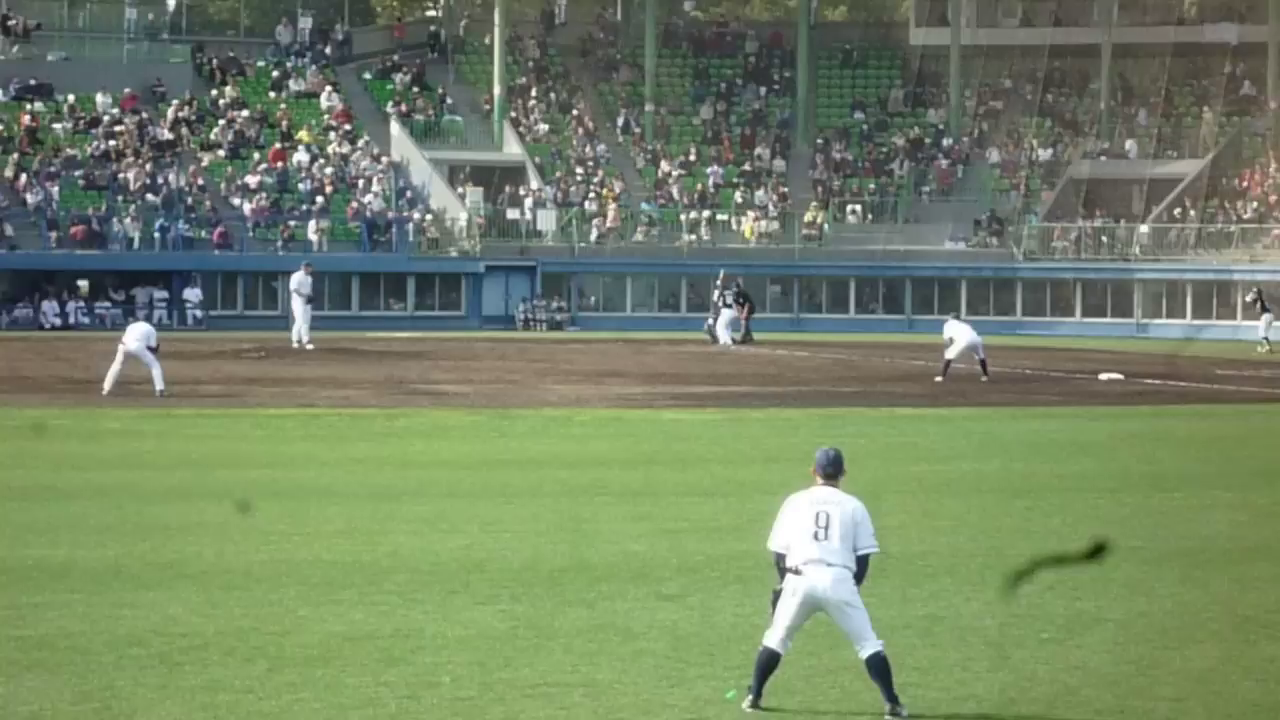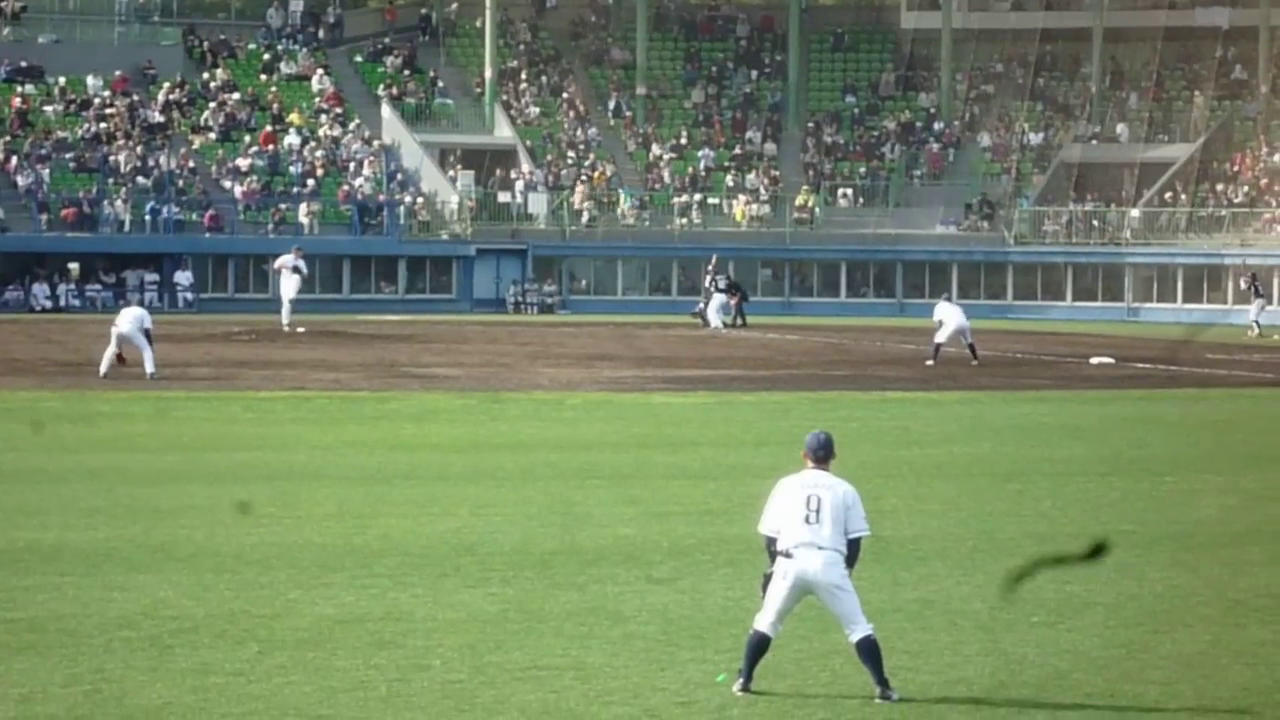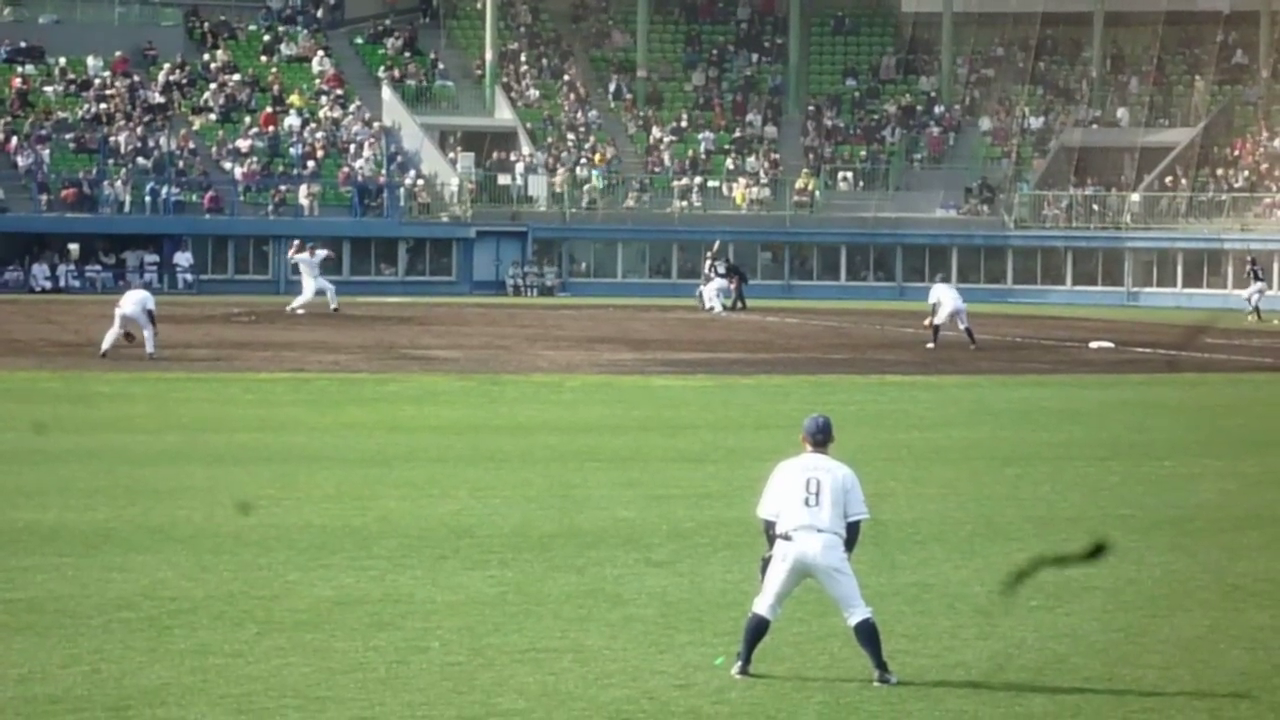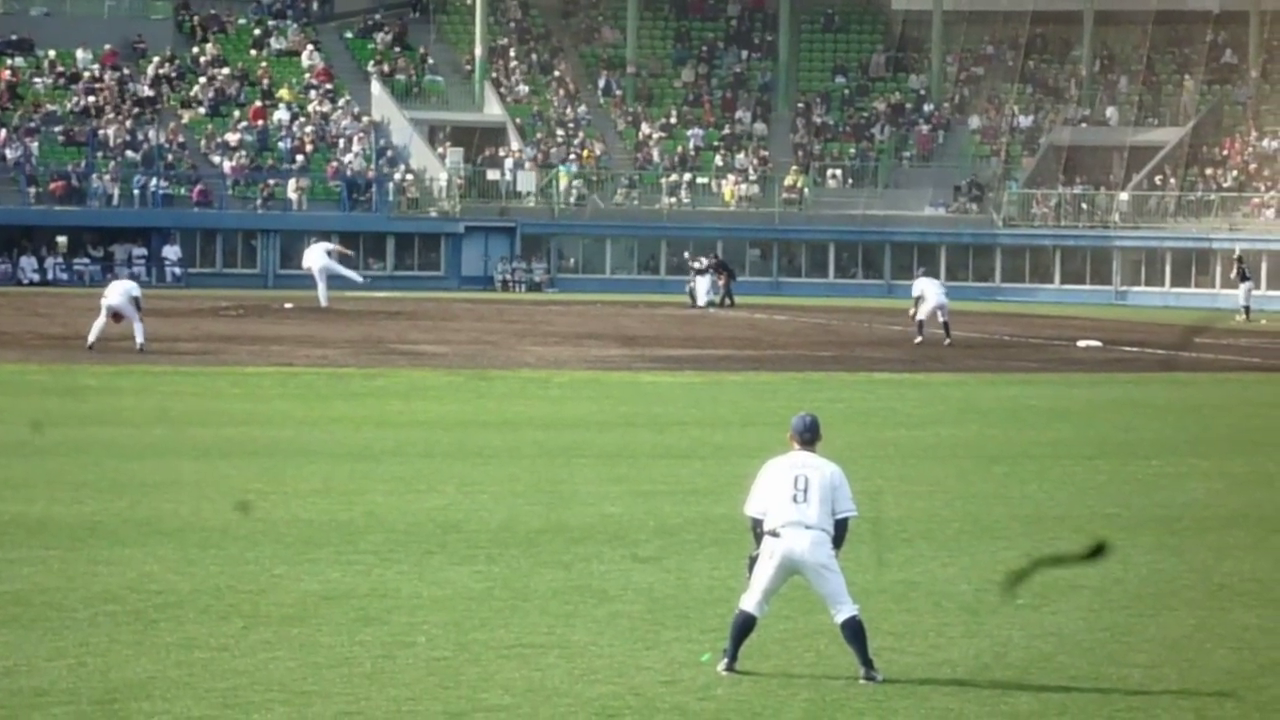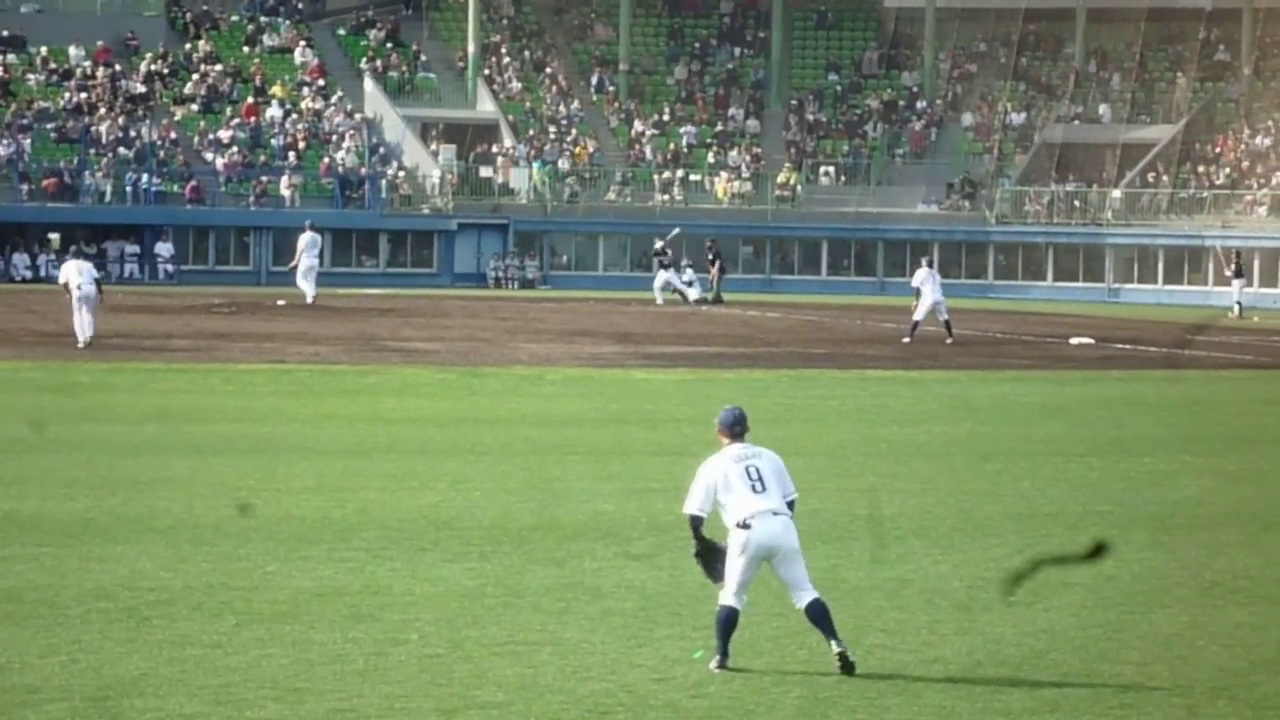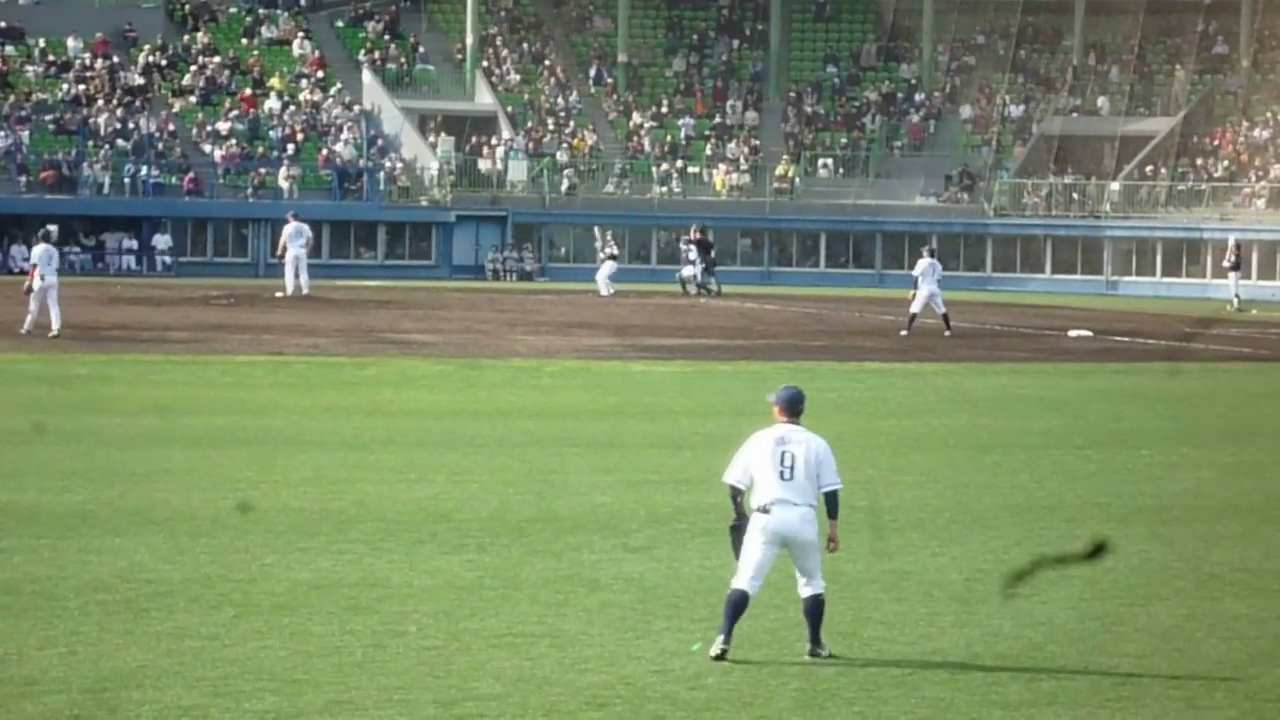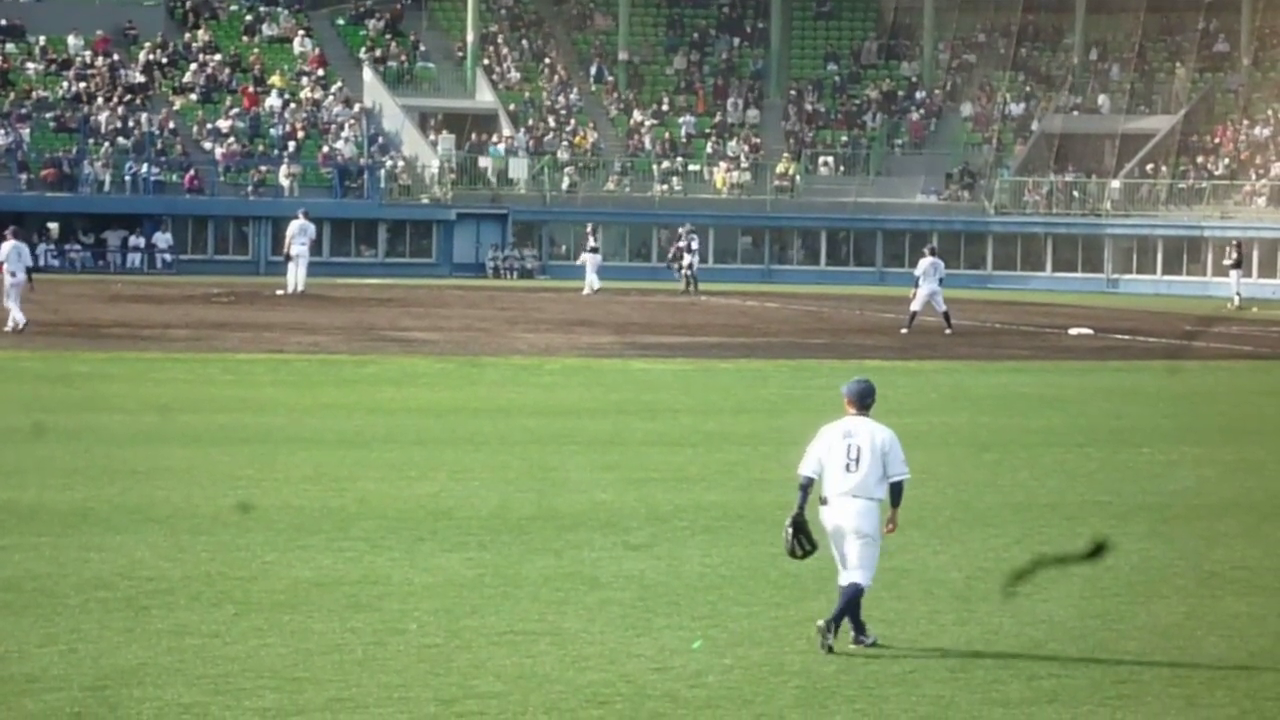
dt=0.7s
person 1, frame 1
left shoulder: (795, 501)
right shoulder: (854, 506)
left elbow: (779, 550)
right elbow: (863, 555)
left wrist: (785, 582)
right wrist: (854, 586)
left hip: (800, 579)
right hip: (839, 581)
left knee: (776, 639)
right knee: (868, 644)
left ankle: (754, 697)
person 1, frame 2
left shoulder: (786, 485)
right shoulder: (845, 489)
left elbow: (770, 535)
right elbow: (855, 539)
left wrist: (775, 566)
right wrist: (846, 570)
left hip: (791, 563)
right hip: (829, 565)
left knee: (766, 623)
right knee: (858, 627)
left ankle: (744, 680)
right ankle: (882, 687)
person 1, frame 3
left shoulder: (785, 468)
right shoulder: (843, 472)
left elbow: (768, 518)
right elbow: (854, 522)
left wrist: (773, 550)
right wrist: (845, 552)
left hip: (790, 546)
right hip: (828, 547)
left knee: (765, 605)
right knee: (856, 610)
left ankle: (742, 663)
right ankle: (880, 670)
person 1, frame 4
left shoulder: (773, 466)
right shoulder: (831, 470)
left elbow: (756, 516)
right elbow: (842, 519)
left wrist: (761, 548)
right wrist: (833, 550)
left hip: (778, 543)
right hip: (816, 544)
left knee: (753, 602)
right knee: (844, 608)
left ankle: (729, 660)
right ankle: (866, 667)
person 1, frame 5
left shoulder: (713, 465)
right shoulder: (769, 456)
left elbow: (696, 513)
right elbow: (790, 499)
left wrist: (700, 538)
left hip: (747, 533)
right hip: (783, 528)
left knee: (732, 596)
right knee: (803, 592)
left ankle: (721, 657)
right ankle: (835, 644)
person 1, frame 6
left shoulder: (758, 440)
right shoulder: (816, 443)
left elbow: (735, 484)
right elbow: (830, 490)
left wrist: (740, 514)
right wrist: (833, 527)
left hip: (766, 519)
right hip: (803, 519)
left knee: (745, 581)
right knee: (812, 583)
left ankle: (724, 638)
right ankle: (816, 644)
person 1, frame 7
left shoulder: (828, 431)
right shoulder: (883, 434)
left elbow: (808, 475)
right elbow: (896, 479)
left wrist: (800, 508)
right wrist: (894, 512)
left hip: (831, 509)
right hip: (864, 510)
left knee: (847, 573)
right knee: (860, 577)
left ankle: (858, 631)
right ankle: (831, 624)
